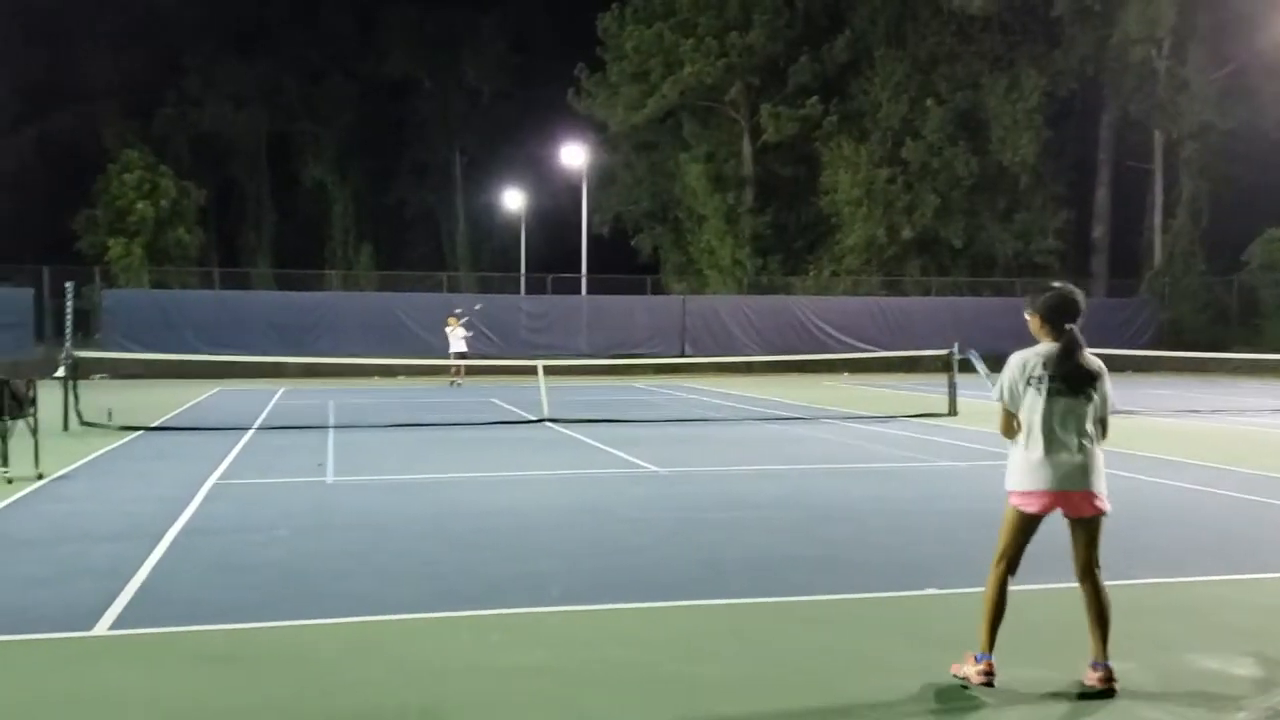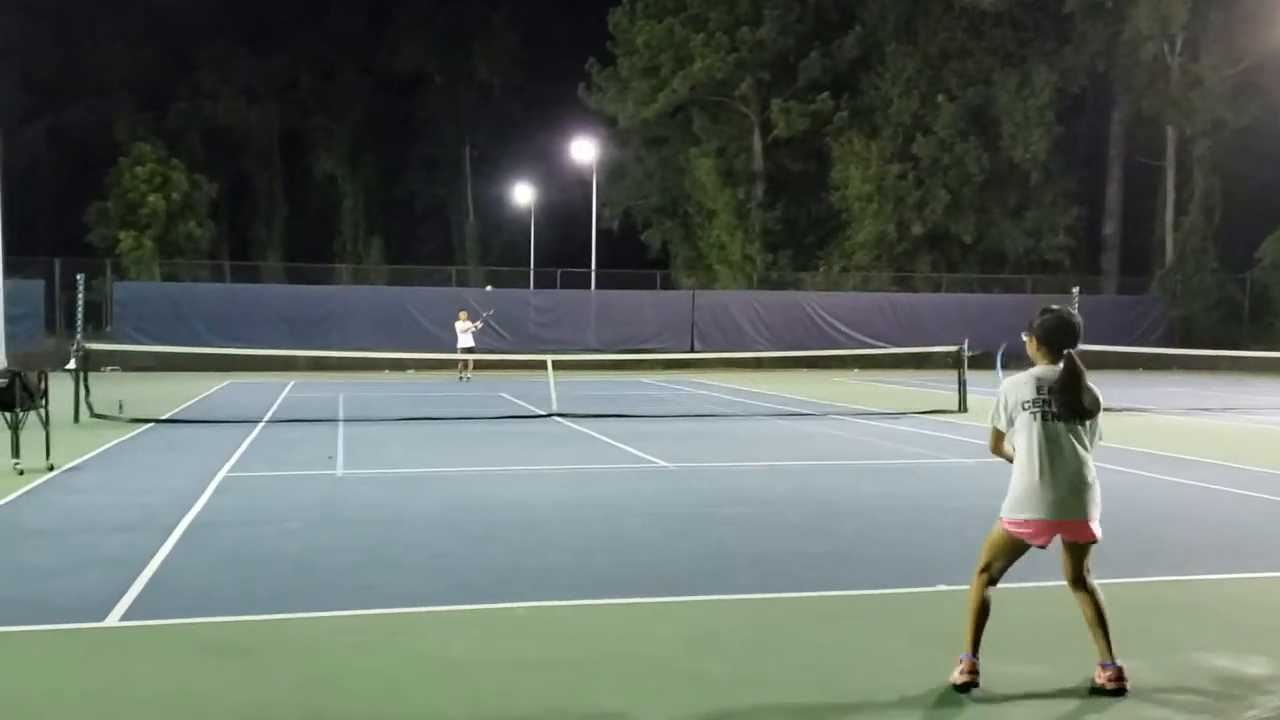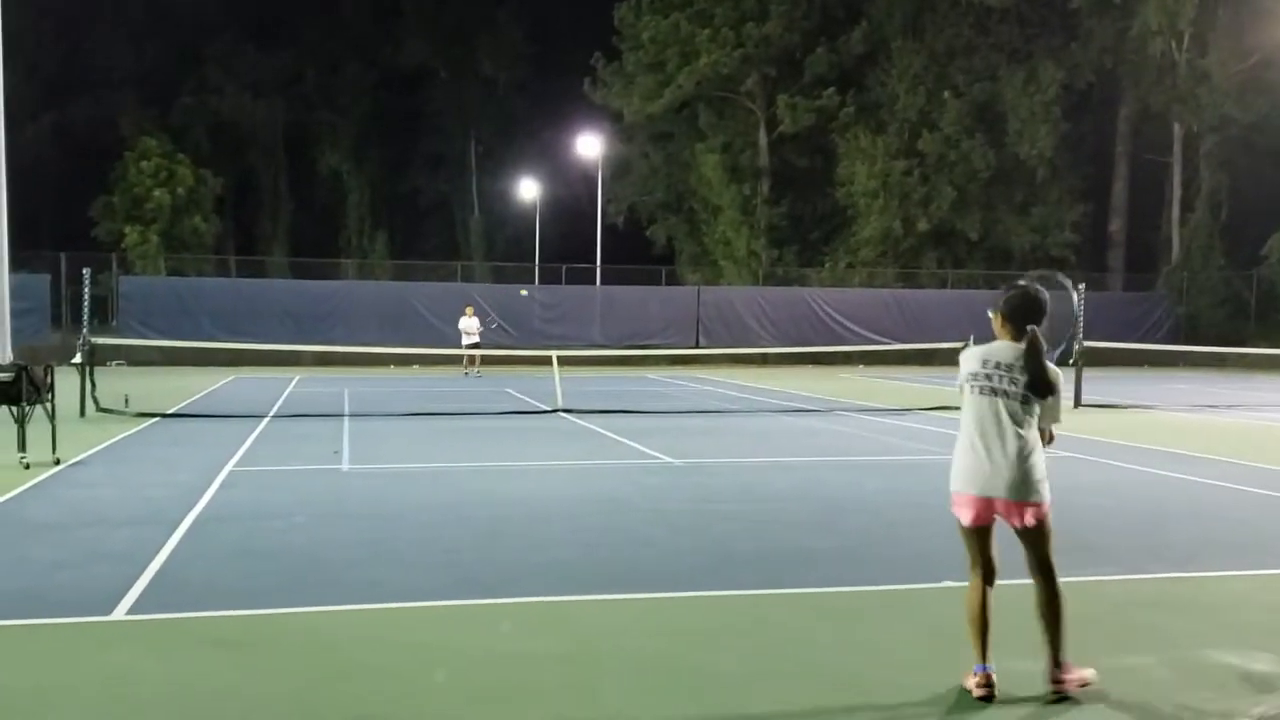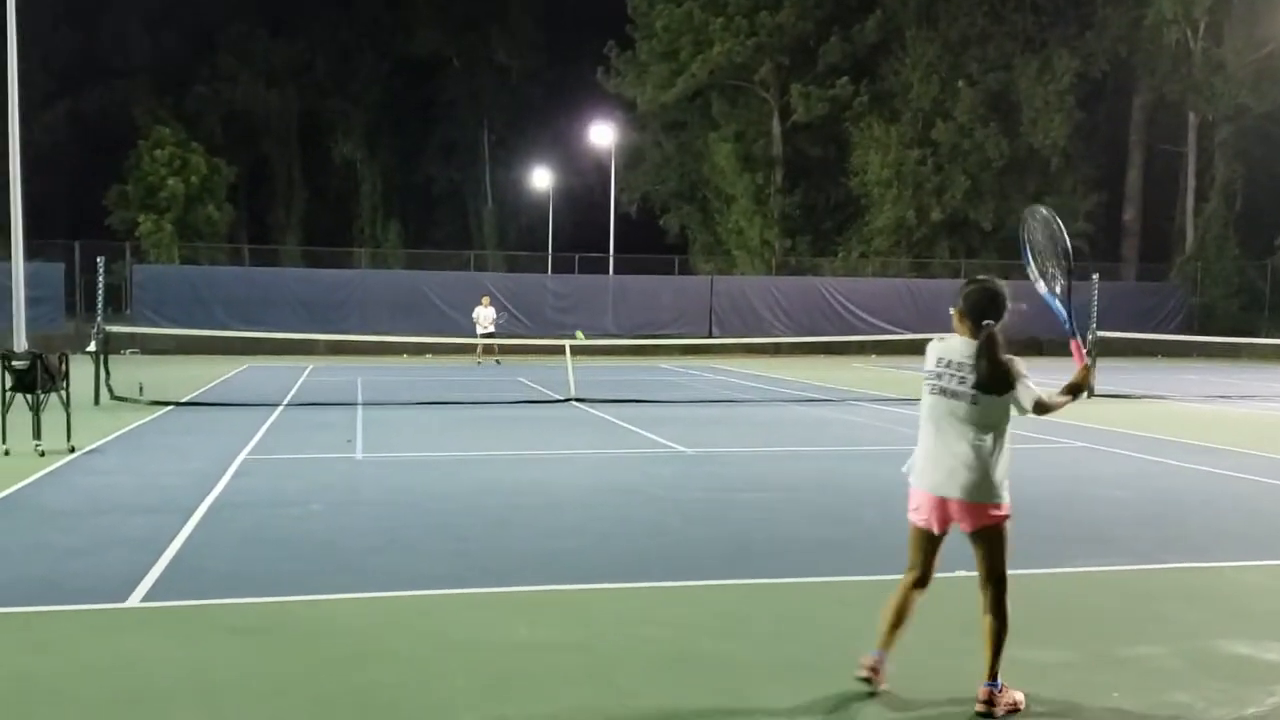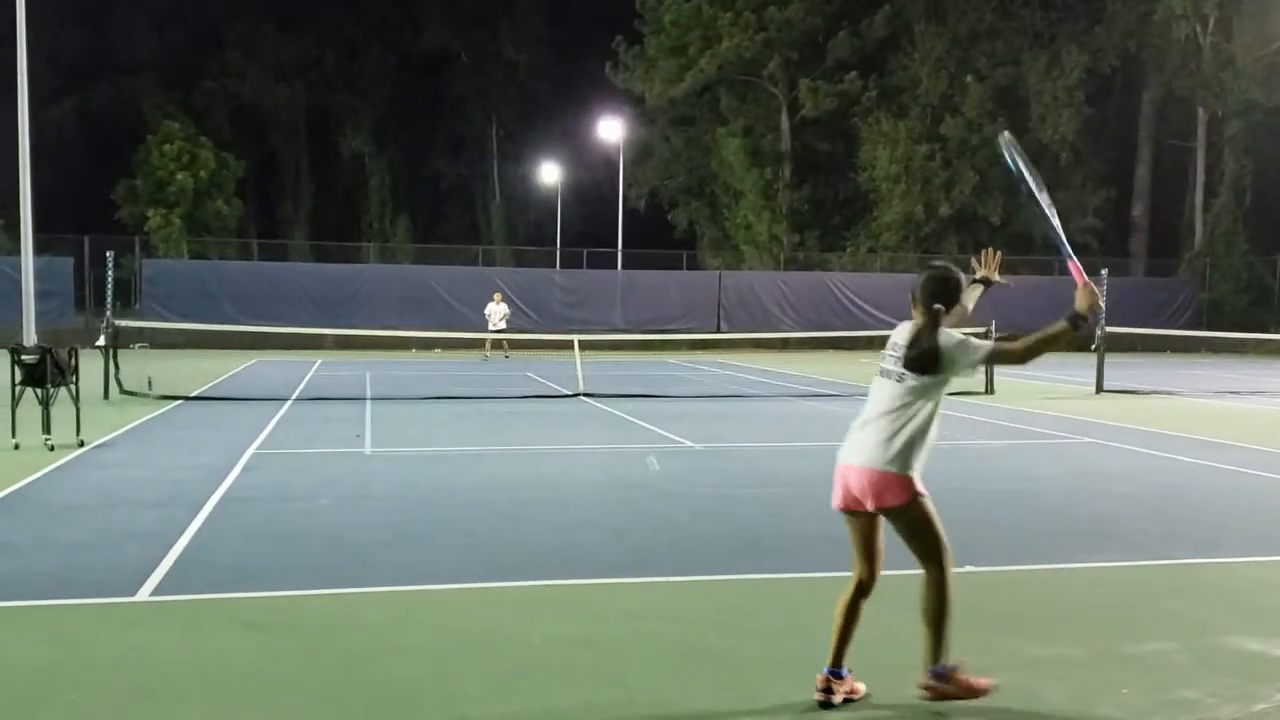
dt=0.2s
person 1, frame 1
left shoulder: (1021, 363)
right shoulder: (1094, 367)
left elbow: (1008, 429)
right elbow: (1100, 430)
left hip: (1034, 480)
right hip: (1084, 481)
left knee: (1003, 568)
right knee: (1089, 573)
left ankle: (983, 662)
right ankle: (1100, 667)
person 1, frame 2
left shoulder: (1014, 387)
right shoulder: (1089, 394)
left elbow: (997, 445)
right elbow: (1083, 448)
left hip: (1030, 506)
right hip: (1078, 506)
left knee: (983, 576)
right knee: (1080, 581)
left ankle: (969, 665)
right ankle: (1110, 668)
person 1, frame 3
left shoulder: (970, 358)
right shoulder: (1046, 374)
right elbow: (1043, 436)
left hip: (971, 484)
right hip: (1020, 486)
left knee: (981, 576)
right knee: (1045, 576)
left ankle: (982, 674)
right ankle: (1058, 669)
person 1, frame 4
left shoulder: (936, 350)
right shoulder: (1006, 368)
right elbow: (1040, 406)
left wrist: (992, 313)
right wrist: (1075, 389)
left hip: (929, 486)
right hip: (977, 493)
left knee: (917, 576)
right knee: (994, 590)
left ankle: (875, 661)
person 1, frame 5
left shoulder: (902, 333)
right shoulder: (947, 345)
left elbow: (941, 319)
right elbow: (1017, 352)
left wrist: (980, 283)
right wrist: (1076, 320)
left hip: (851, 465)
right hip: (887, 472)
left knee: (864, 576)
right knee: (937, 568)
left ankle: (832, 679)
right ankle: (939, 673)
